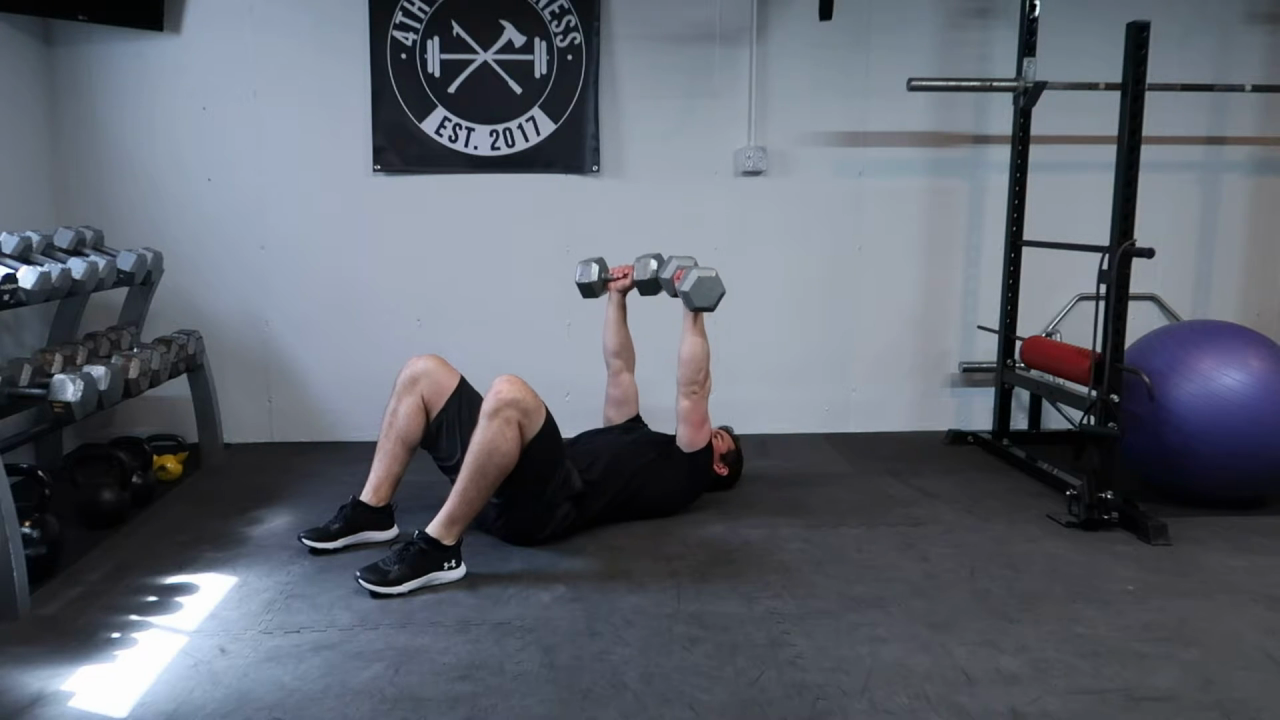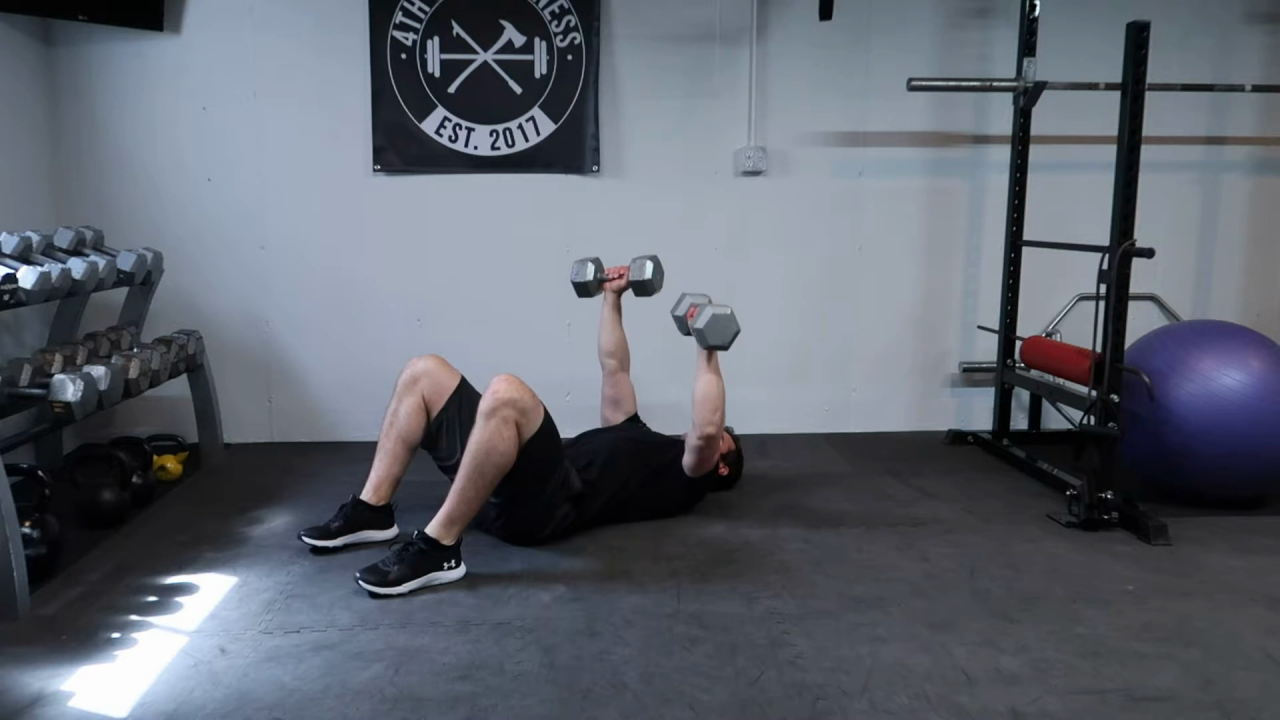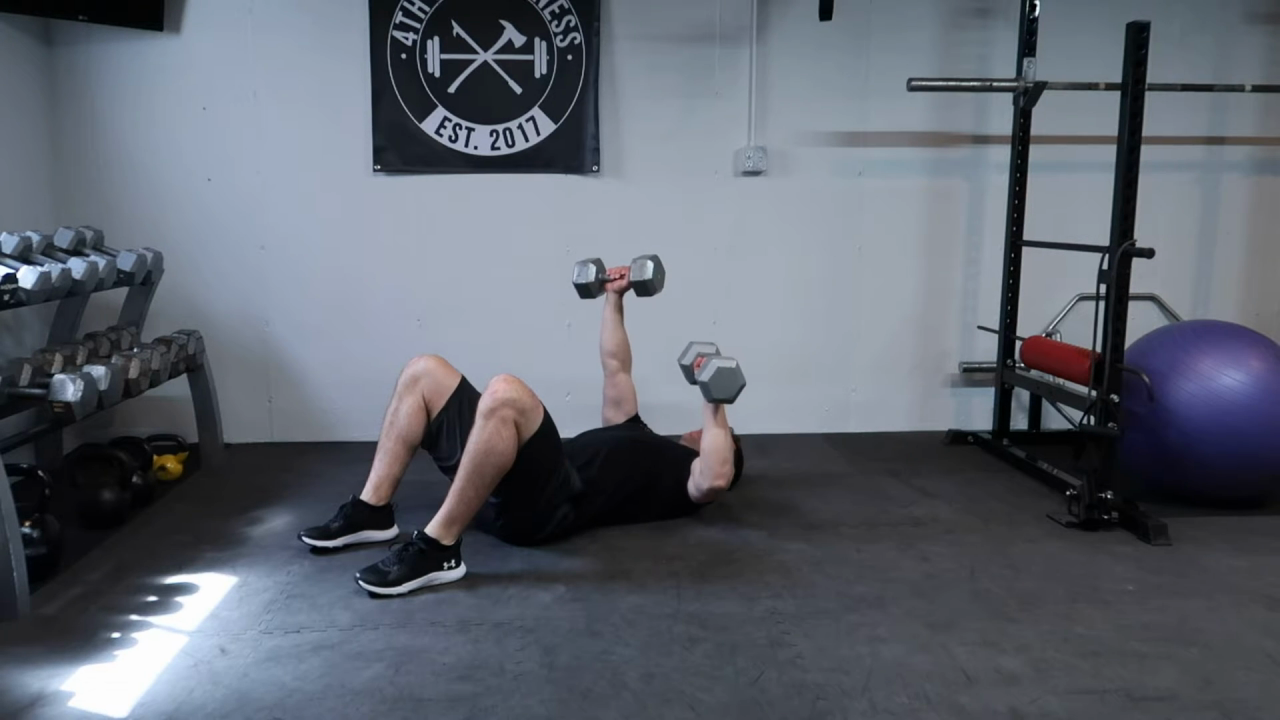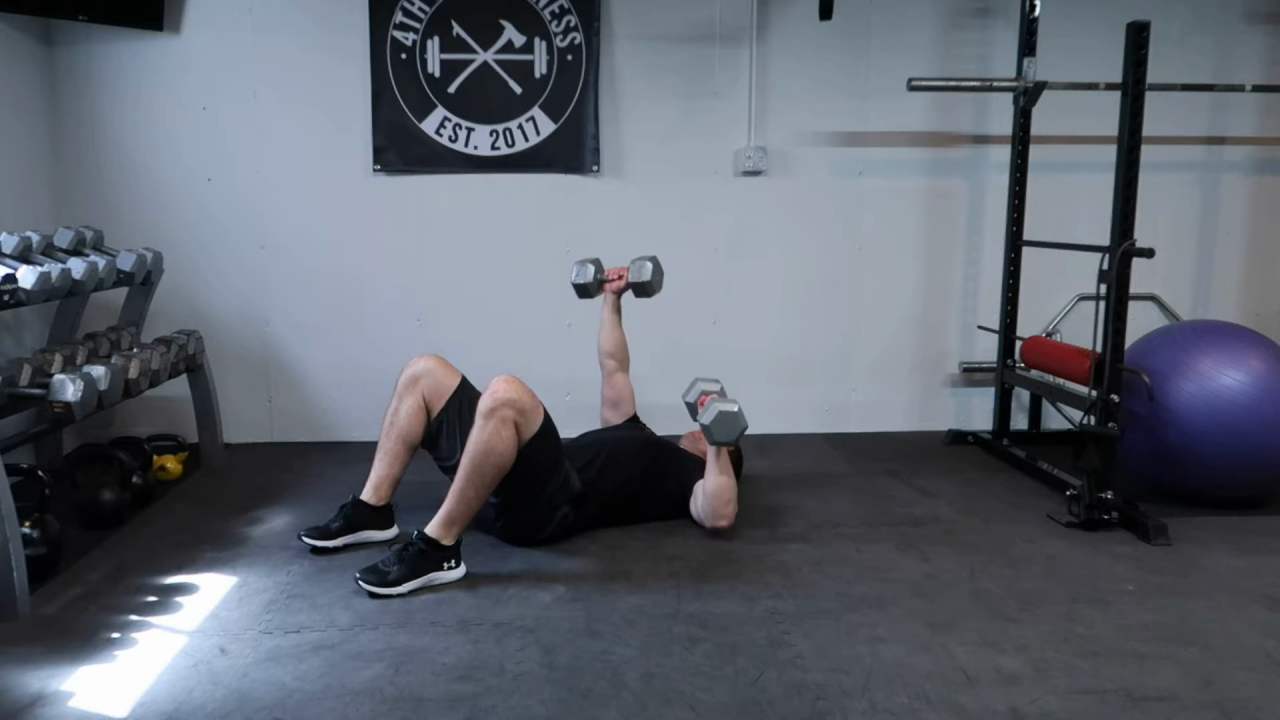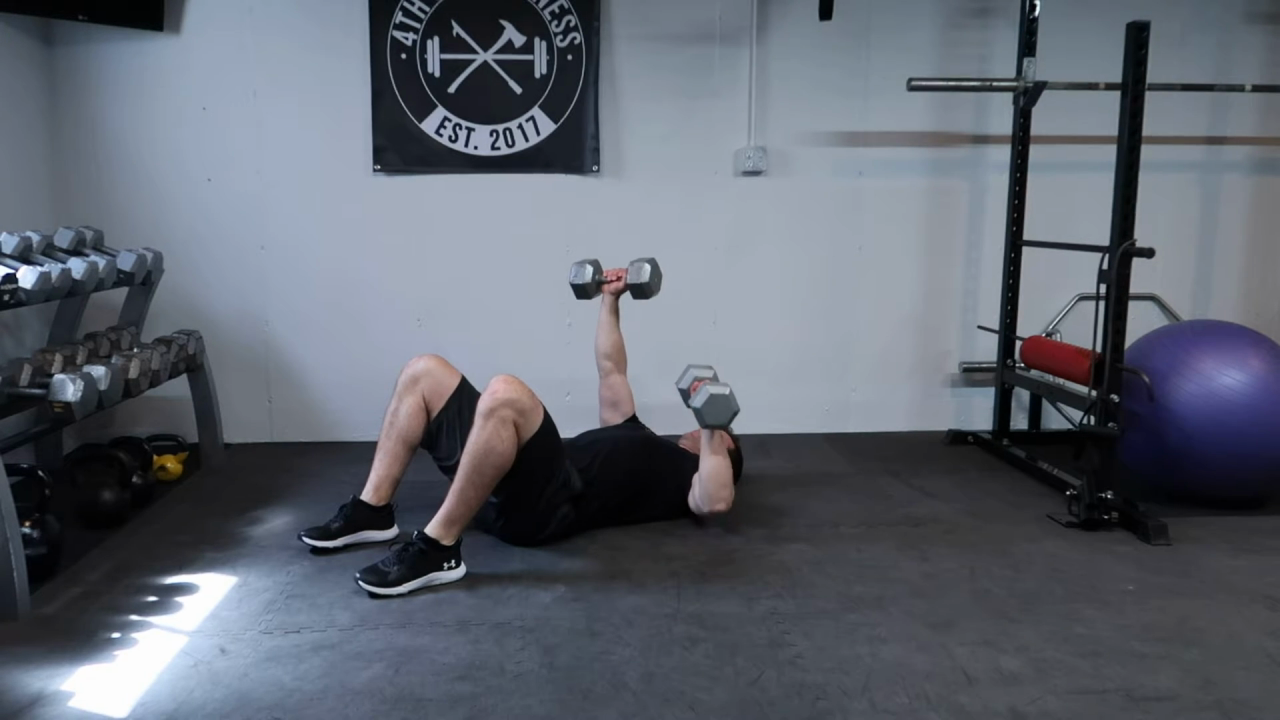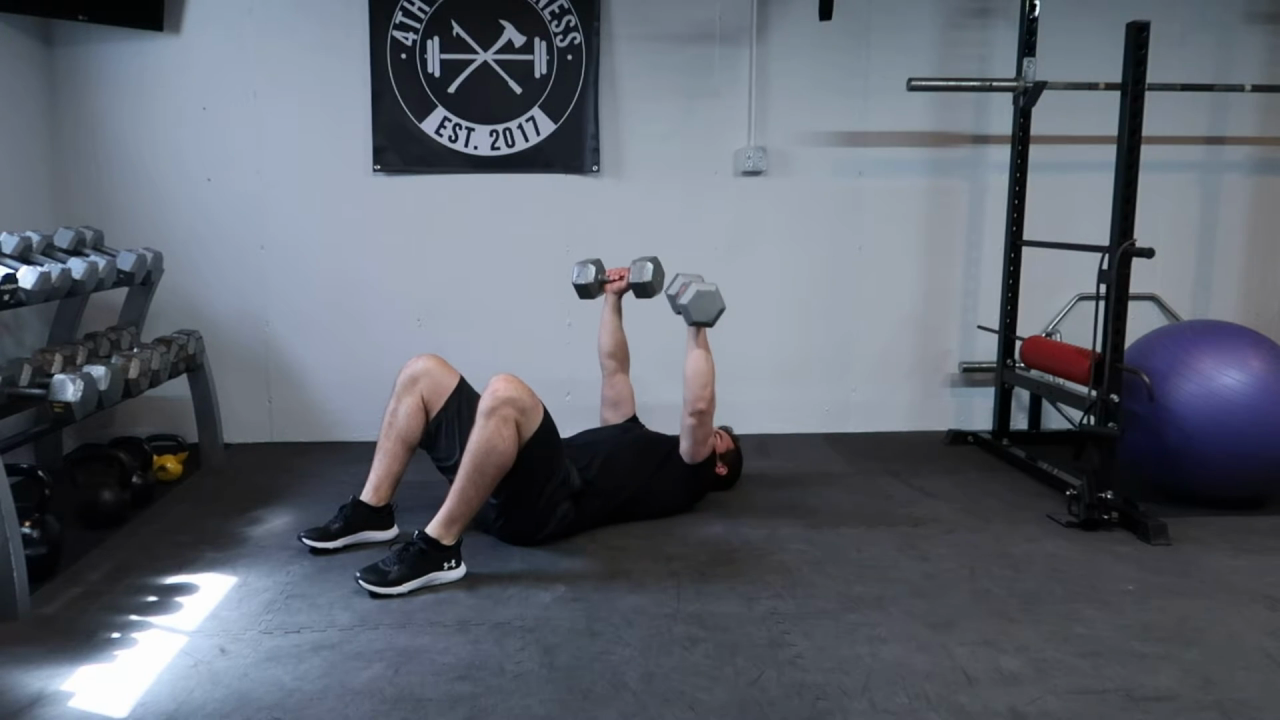
dt=0.4s
person 1, frame 1
left shoulder: (685, 471)
right shoulder: (640, 440)
left elbow: (691, 392)
right elbow: (620, 370)
left wrist: (693, 313)
right wrist: (617, 299)
left hip: (544, 502)
right hip: (501, 488)
left knee: (507, 393)
right knee: (423, 372)
left ankle: (438, 546)
right ankle: (372, 510)
person 1, frame 2
left shoulder: (687, 476)
right shoulder: (639, 437)
left elbow: (705, 429)
right elbow: (614, 370)
left wrist: (707, 354)
right wrist: (612, 299)
left hip: (545, 502)
right hip: (502, 487)
left knee: (505, 392)
right knee: (425, 371)
left ankle: (437, 546)
right ankle: (371, 509)
person 1, frame 3
left shoulder: (687, 474)
right shoulder: (640, 439)
left elbow: (717, 480)
right elbow: (616, 369)
left wrist: (715, 405)
right wrist: (614, 299)
left hip: (545, 502)
right hip: (502, 488)
left knee: (505, 392)
right knee: (425, 371)
left ankle: (437, 546)
right ankle: (371, 510)
person 1, frame 4
left shoulder: (689, 474)
right shoulder: (638, 438)
left elbow: (719, 516)
right elbow: (613, 370)
left wrist: (717, 445)
right wrist: (612, 300)
left hip: (545, 503)
right hip: (502, 489)
left knee: (505, 393)
right knee: (425, 371)
left ankle: (437, 546)
right ankle: (372, 510)
person 1, frame 5
left shoulder: (688, 471)
right shoulder: (637, 436)
left elbow: (716, 503)
right elbow: (611, 371)
left wrist: (712, 433)
right wrist: (610, 301)
left hip: (545, 502)
right hip: (501, 489)
left knee: (504, 393)
right knee: (425, 371)
left ankle: (437, 546)
right ankle: (372, 510)
person 1, frame 6
left shoulder: (687, 473)
right shoulder: (639, 439)
left elbow: (698, 407)
right elbow: (615, 370)
left wrist: (698, 331)
right wrist: (613, 301)
left hip: (545, 501)
right hip: (501, 488)
left knee: (504, 391)
right knee: (423, 371)
left ankle: (438, 546)
right ankle: (372, 511)
